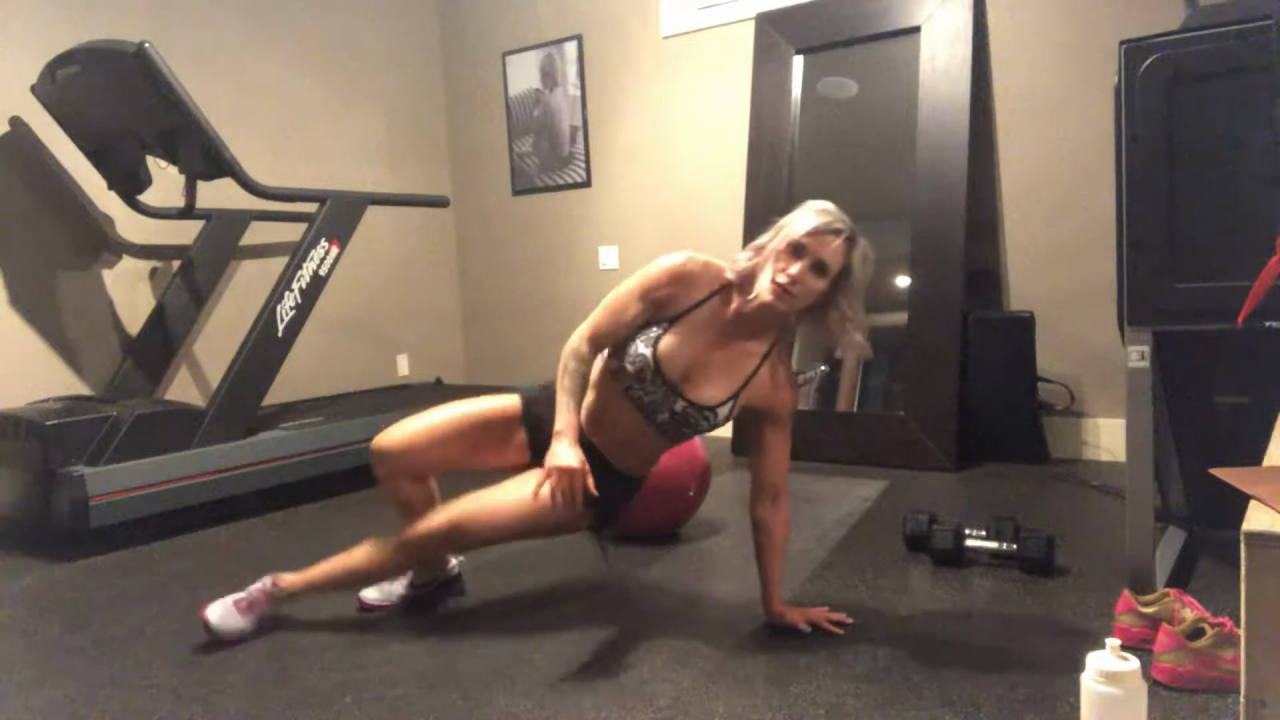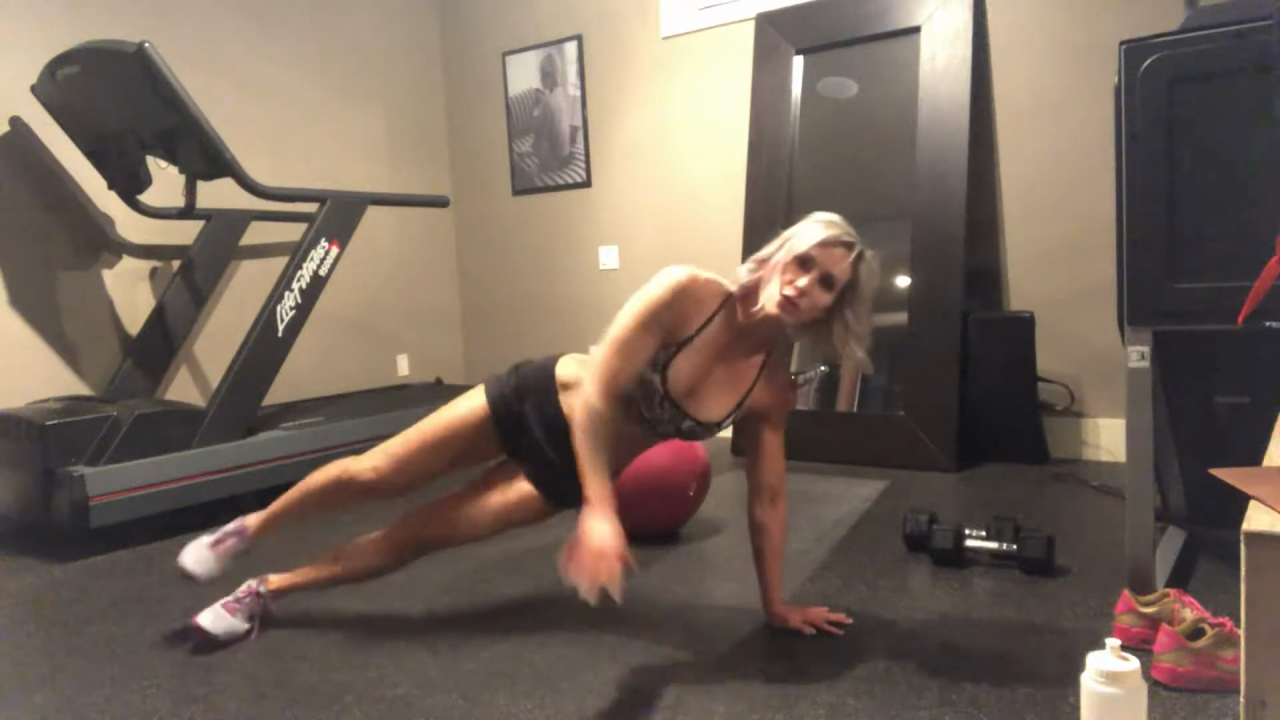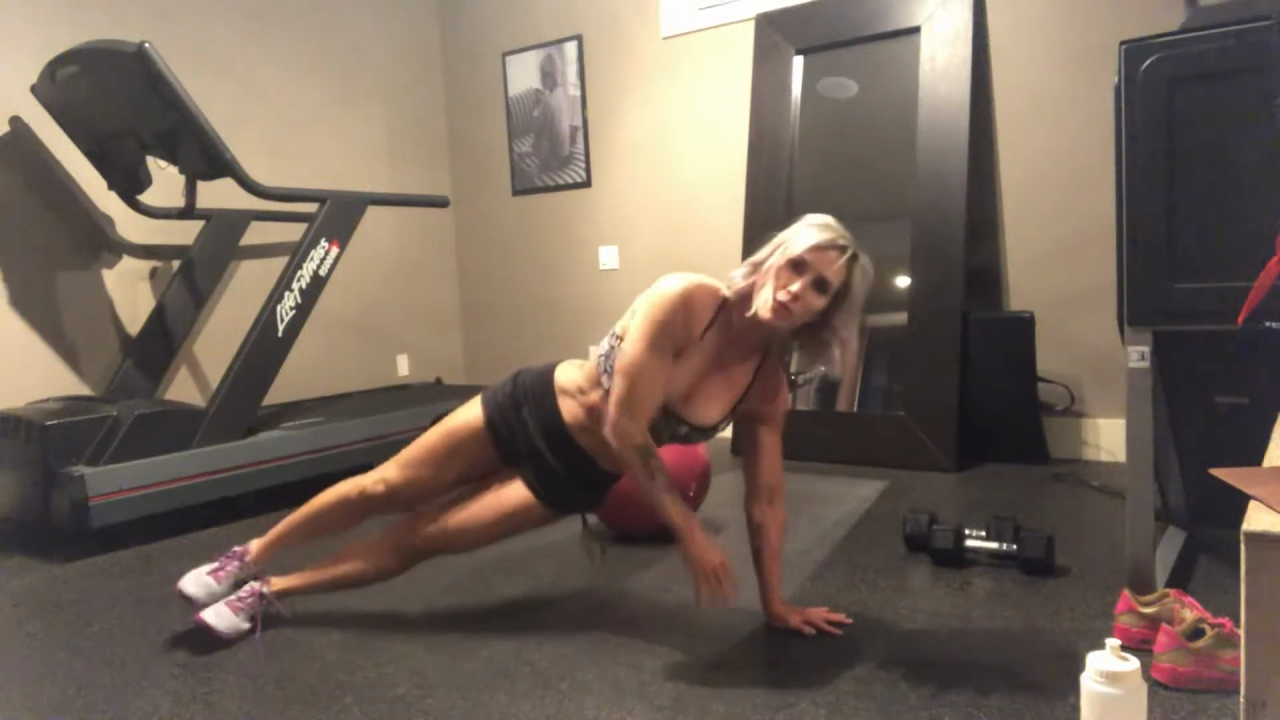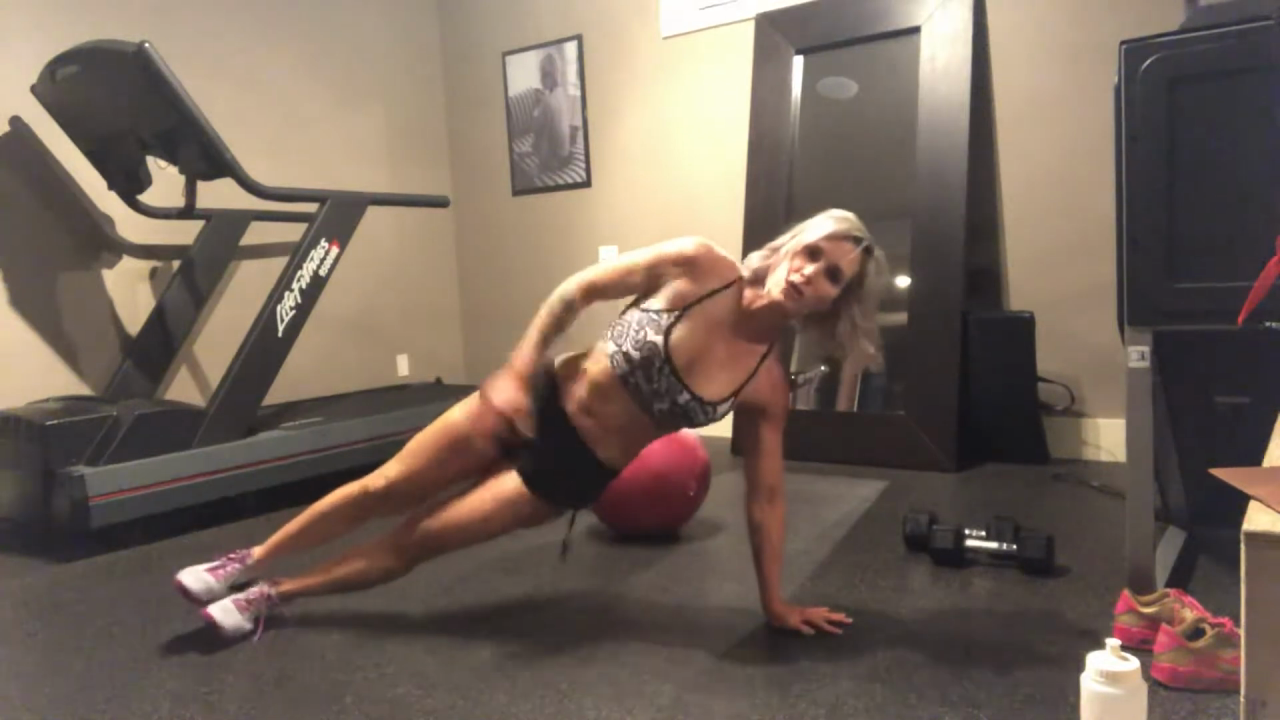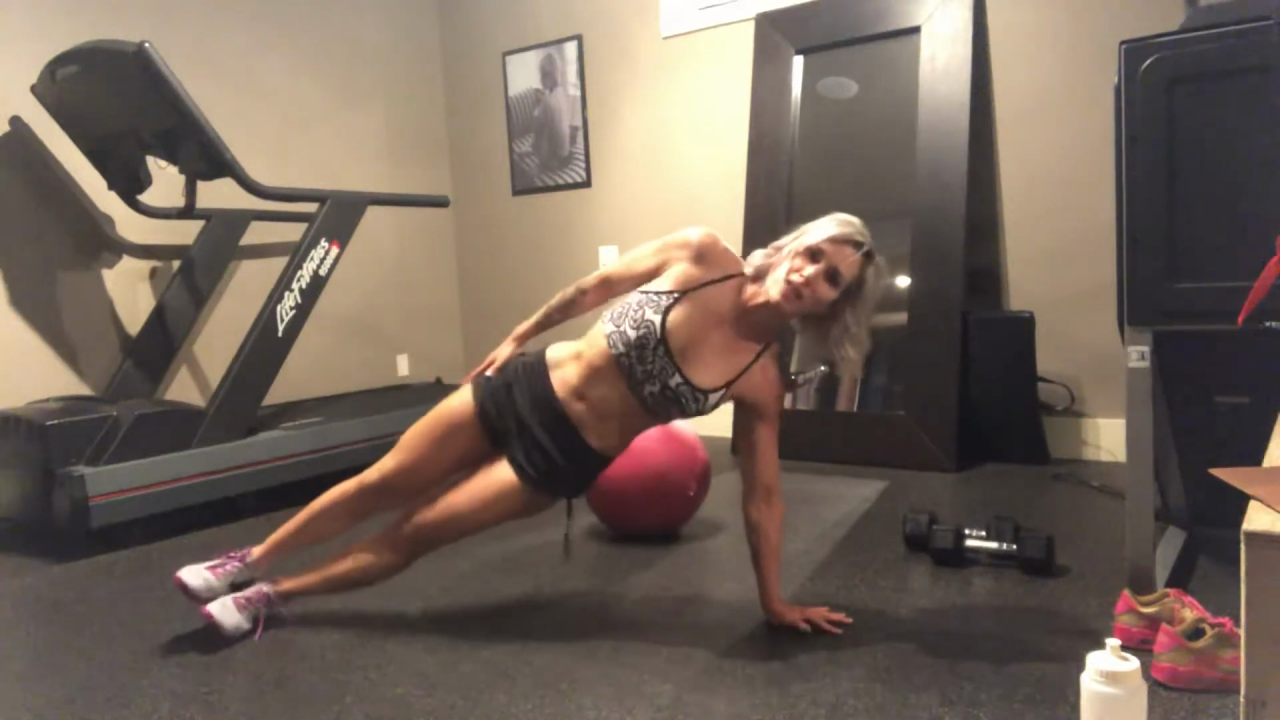
dt=0.4s
person 1, frame 1
left shoulder: (774, 384)
right shoulder: (686, 277)
left elbow: (769, 498)
right elbow: (580, 345)
left wrist: (776, 603)
right wrist: (564, 436)
left hip: (605, 482)
right hip: (560, 415)
left knee: (428, 529)
right knee: (392, 449)
left ankle: (279, 590)
right ankle: (433, 571)
person 1, frame 2
left shoulder: (771, 388)
right shoulder: (688, 293)
left elbow: (766, 497)
right elbow: (599, 390)
left wrist: (776, 605)
right wrist: (600, 513)
left hip: (569, 474)
right hip: (538, 400)
left knee: (415, 533)
right knee: (374, 475)
left ankle: (268, 589)
right ankle: (252, 528)
person 1, frame 3
left shoulder: (768, 390)
right shoulder: (683, 300)
left elbow: (765, 499)
right elbow: (626, 432)
left wrist: (776, 604)
right wrist: (690, 533)
left hip: (575, 476)
right hip: (535, 407)
left knee: (417, 539)
right knee: (385, 490)
left ankle: (267, 591)
right ankle: (251, 555)
person 1, frame 4
left shoulder: (768, 384)
right shoulder: (699, 265)
left elbow: (765, 496)
right elbow: (579, 286)
left wrist: (775, 603)
right wrist: (517, 370)
left hip: (573, 470)
right hip: (544, 405)
left knee: (416, 540)
right knee: (385, 491)
left ankle: (271, 595)
right ankle: (253, 560)
person 1, frame 5
left shoulder: (762, 382)
right shoulder: (701, 254)
left elbow: (762, 493)
right elbow: (598, 285)
left wrist: (774, 602)
right wrist: (516, 338)
left hip: (564, 458)
right hip: (526, 388)
left knee: (413, 535)
right knee: (382, 486)
left ankle: (270, 594)
right ankle: (250, 560)
